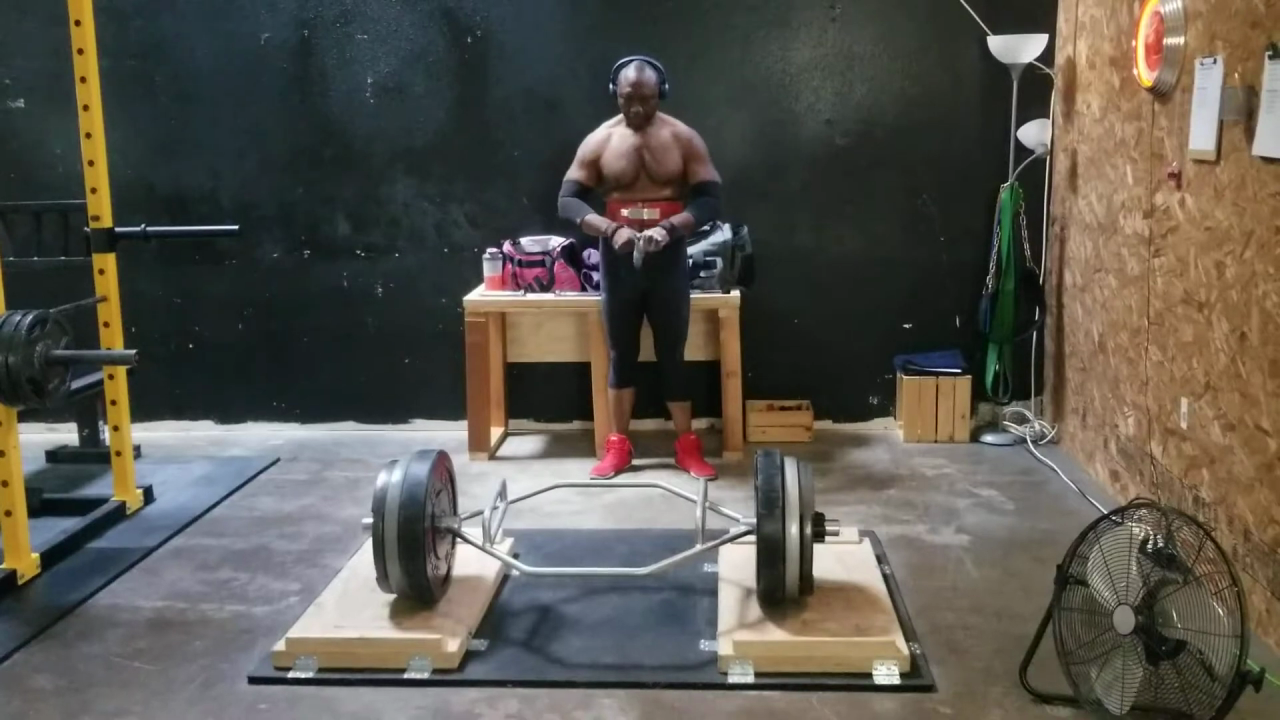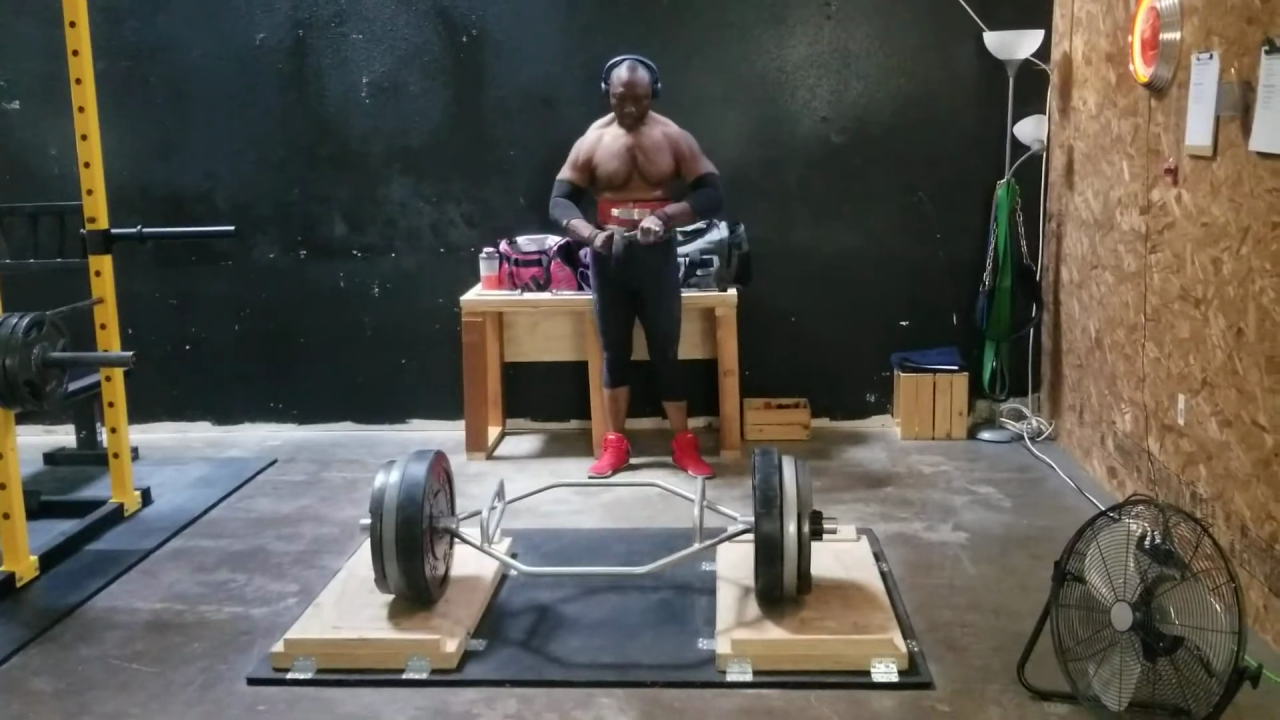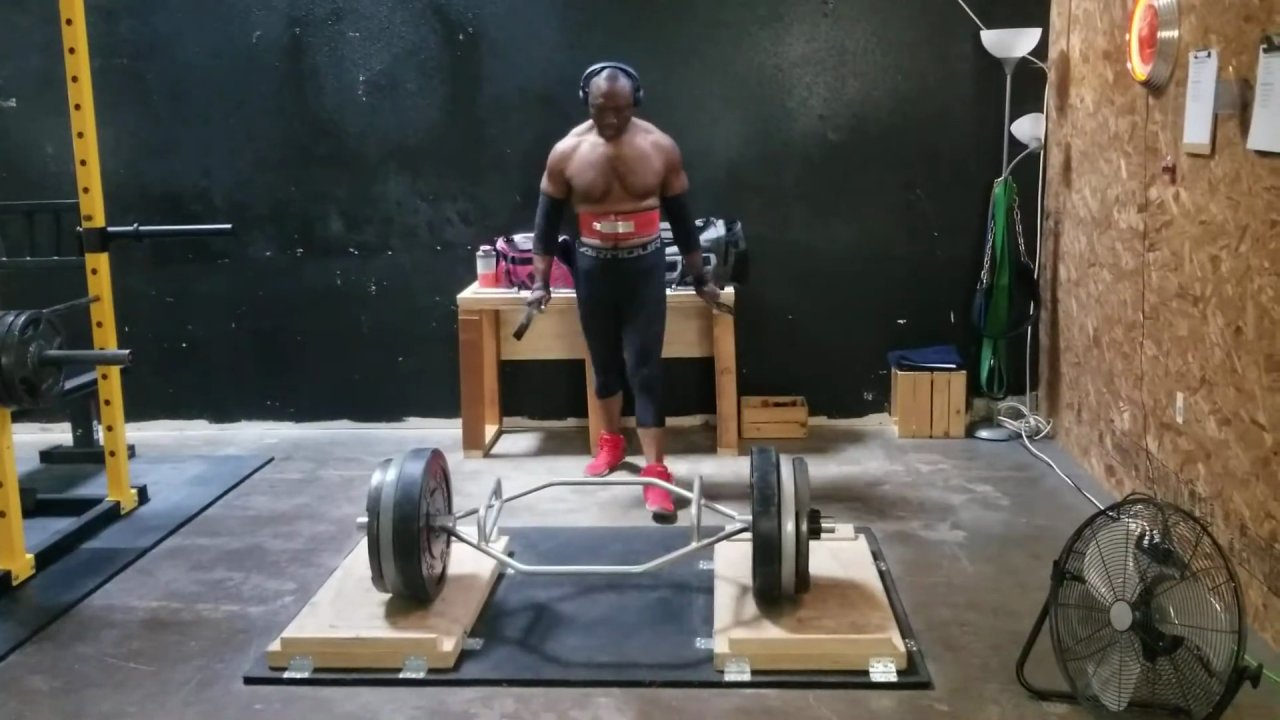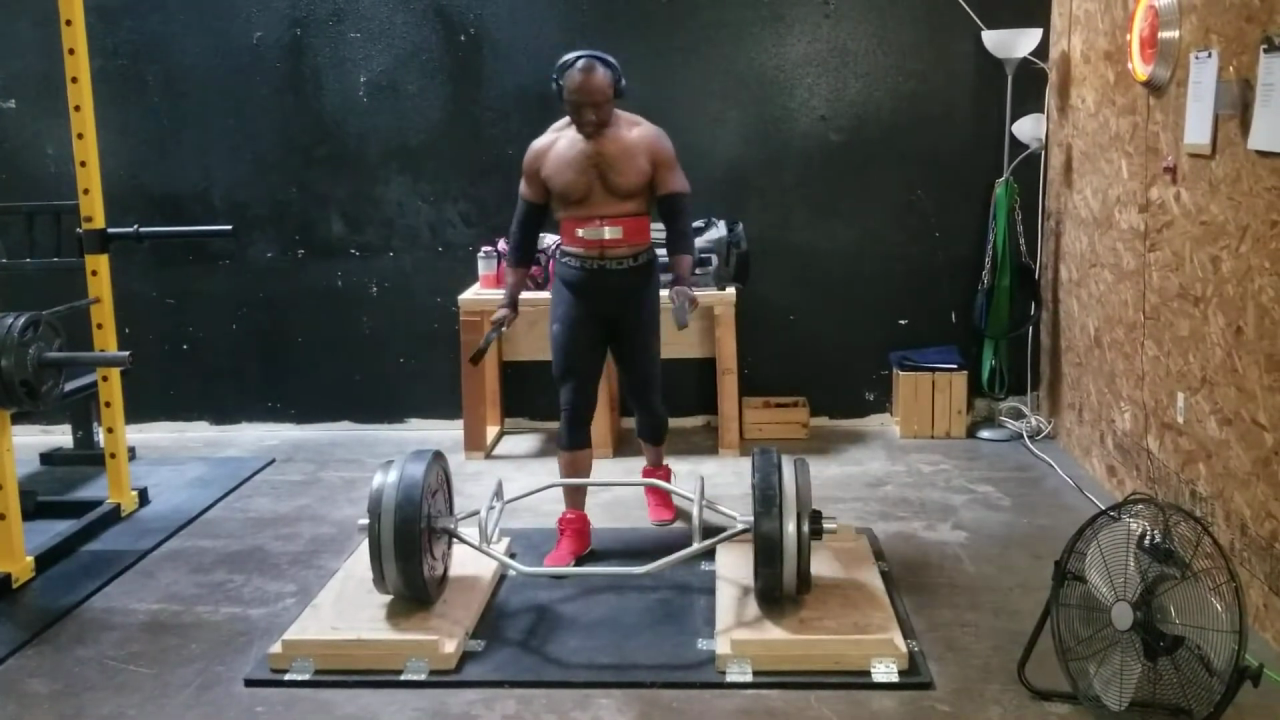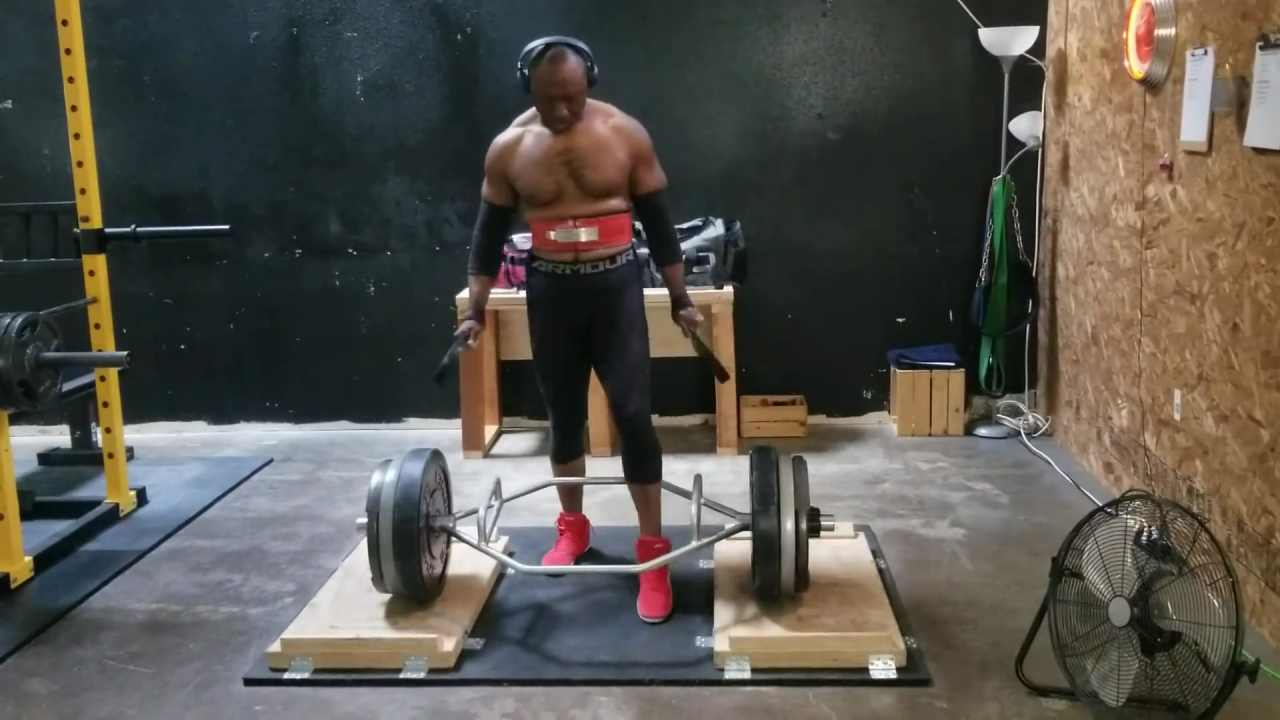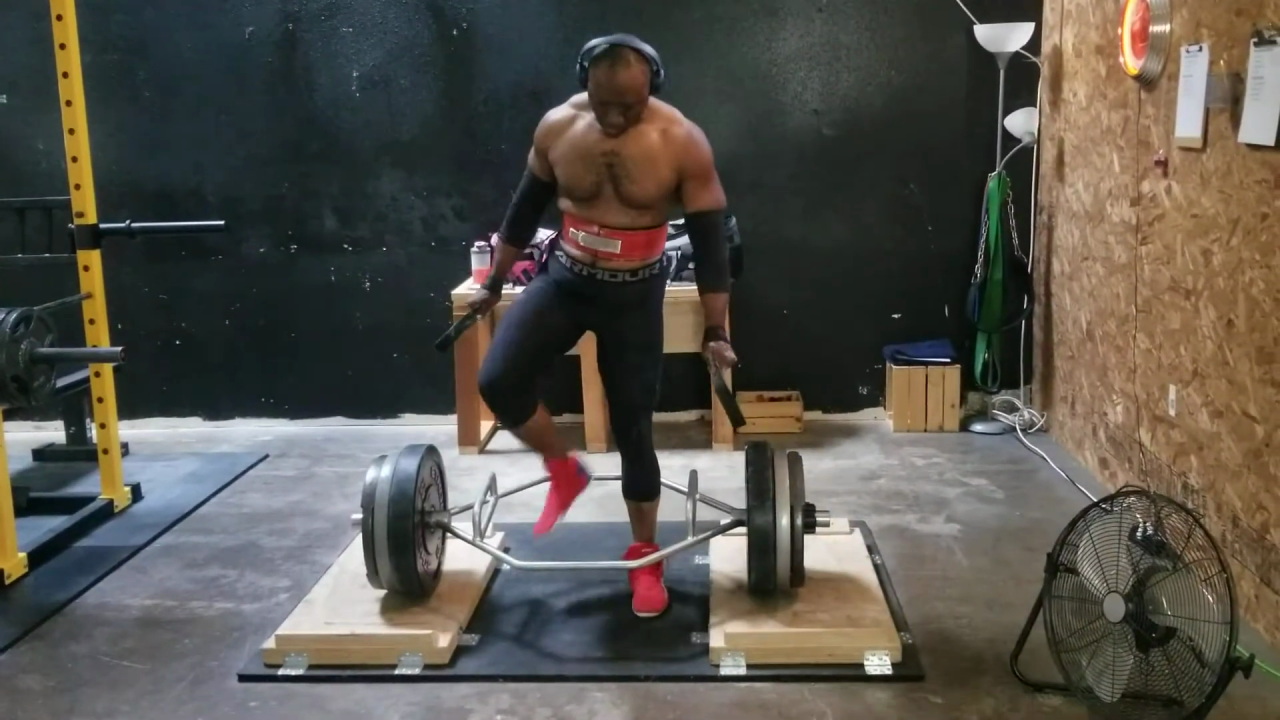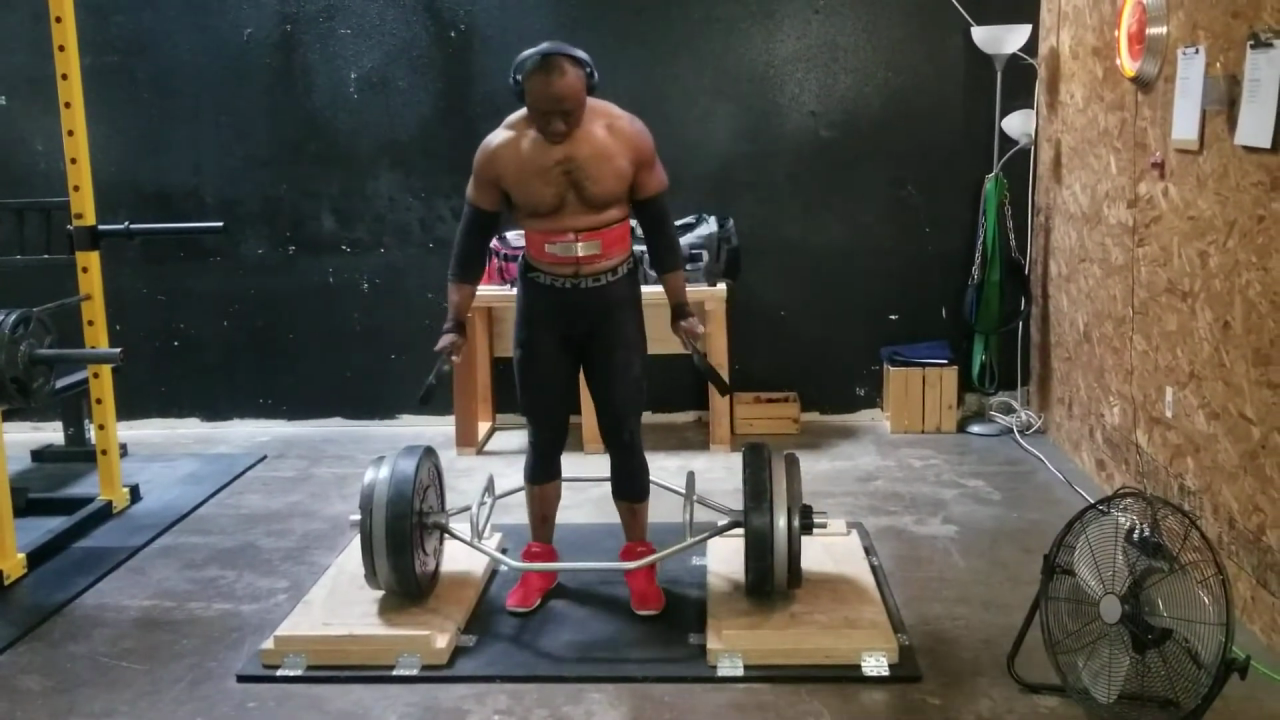
dt=0.7s
person 1, frame 1
left shoulder: (685, 139)
right shoulder: (598, 142)
left elbow: (710, 200)
right elbow: (567, 201)
left wrist: (670, 227)
right wrist: (609, 229)
left hip: (669, 257)
right hip: (619, 259)
left knee: (672, 354)
right knee: (621, 353)
left ankle: (687, 445)
right ankle: (618, 445)
person 1, frame 2
left shoulder: (675, 139)
right shoulder: (590, 142)
left elbow: (713, 195)
right elbow: (559, 201)
left wrist: (664, 215)
right wrist: (591, 234)
left hip: (657, 256)
right hip: (609, 258)
left knee: (665, 353)
right knee: (614, 353)
left ankle: (684, 444)
right ankle: (615, 443)
person 1, frame 3
left shoulder: (661, 147)
right shoulder: (566, 152)
left elbow: (680, 215)
right elbow: (548, 219)
left wrist: (700, 277)
right wrist: (540, 281)
left hip: (645, 267)
right hip: (593, 268)
left knee: (644, 370)
right knee: (605, 365)
left ankle: (656, 474)
right ankle: (612, 442)
person 1, frame 4
left shoulder: (650, 141)
right shoulder: (543, 151)
left elbow: (678, 217)
right elbow: (525, 228)
left wrist: (681, 279)
right wrist: (510, 299)
left hip: (635, 279)
right hip: (574, 282)
left knee: (645, 390)
right knee: (574, 404)
left ankle: (656, 473)
right ankle: (574, 524)
person 1, frame 5
left shoulder: (626, 133)
right shoulder: (508, 148)
left elbow: (657, 221)
right elbow: (490, 233)
left wrist: (681, 299)
right wrist: (475, 310)
left hip: (615, 286)
right hip: (548, 292)
left knee: (632, 412)
right knee: (564, 415)
left ankle: (652, 550)
right ankle: (572, 525)
person 1, frame 6
left shoulder: (685, 143)
right shoulder: (557, 126)
left elbow: (710, 241)
right elbow: (526, 206)
left wrist: (715, 331)
right wrist: (493, 282)
left hip: (635, 294)
right hip: (563, 277)
left knee: (633, 431)
right knee: (497, 382)
left ankle: (645, 558)
right ankle: (564, 472)
person 1, frame 7
left shoulder: (628, 135)
right shoulder: (498, 150)
left elbow: (658, 226)
right elbow: (474, 239)
left wrist: (679, 309)
right wrist: (456, 322)
left hip: (614, 299)
right hip: (542, 302)
left knee: (623, 434)
right knee: (545, 434)
left ankle: (638, 557)
right ankle: (540, 557)
